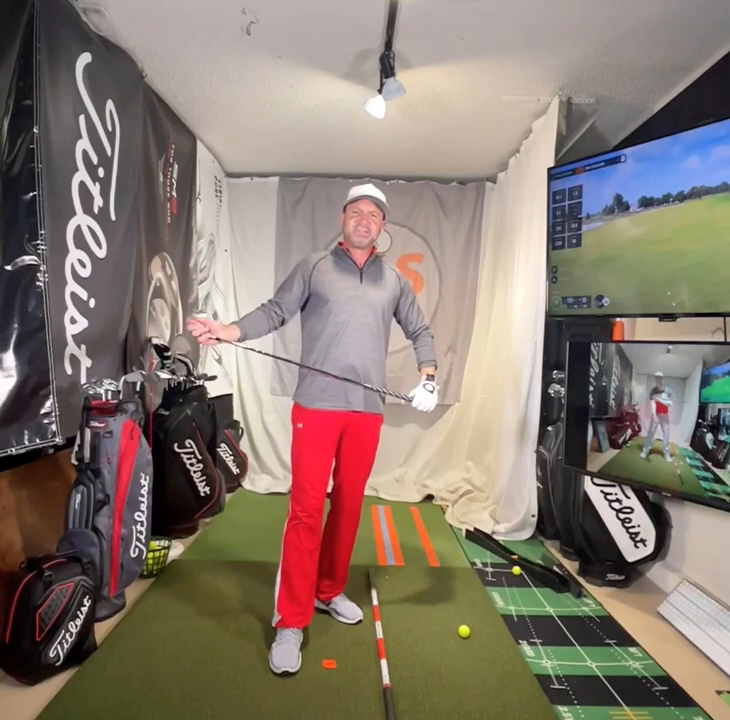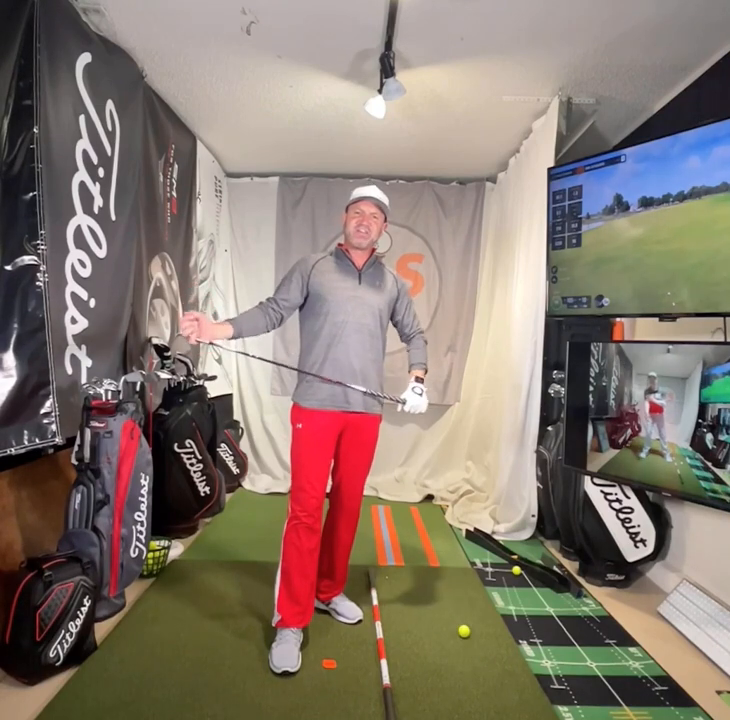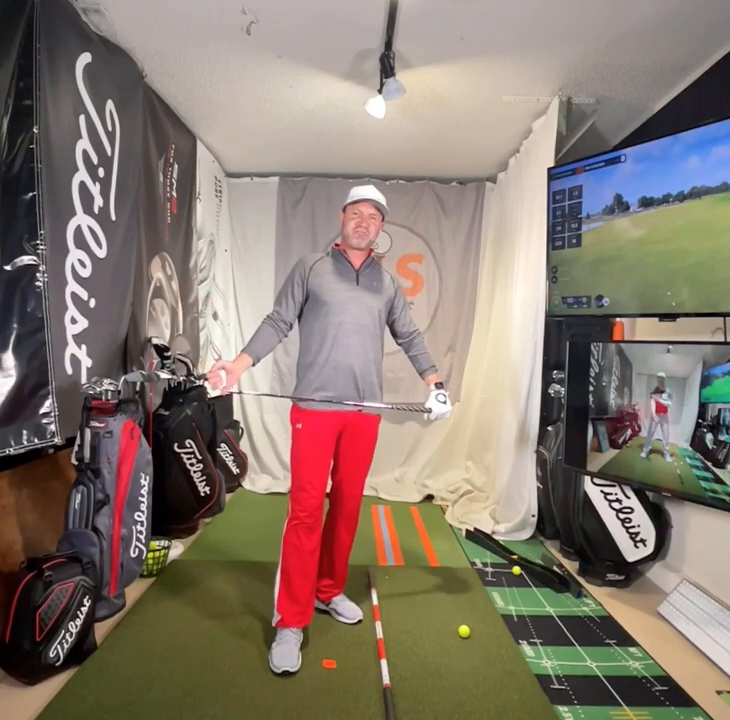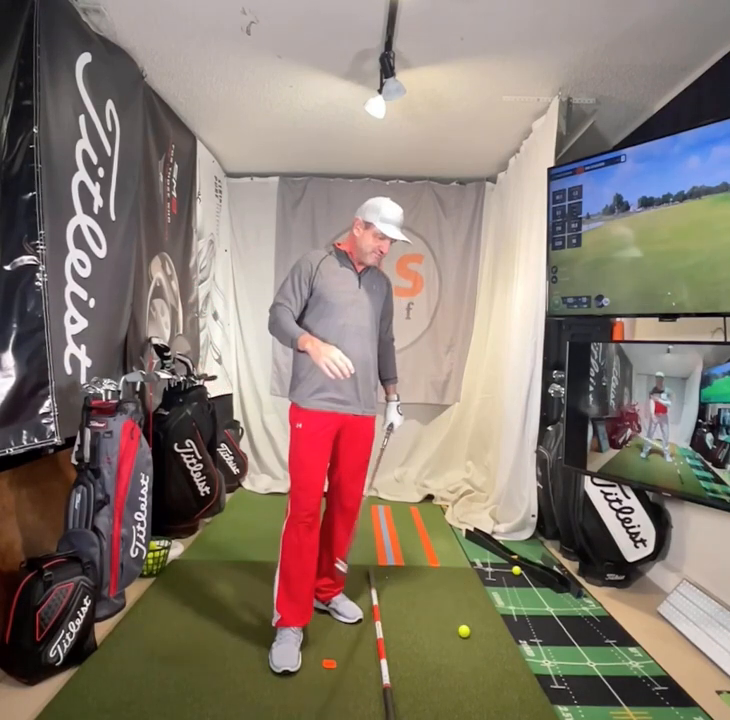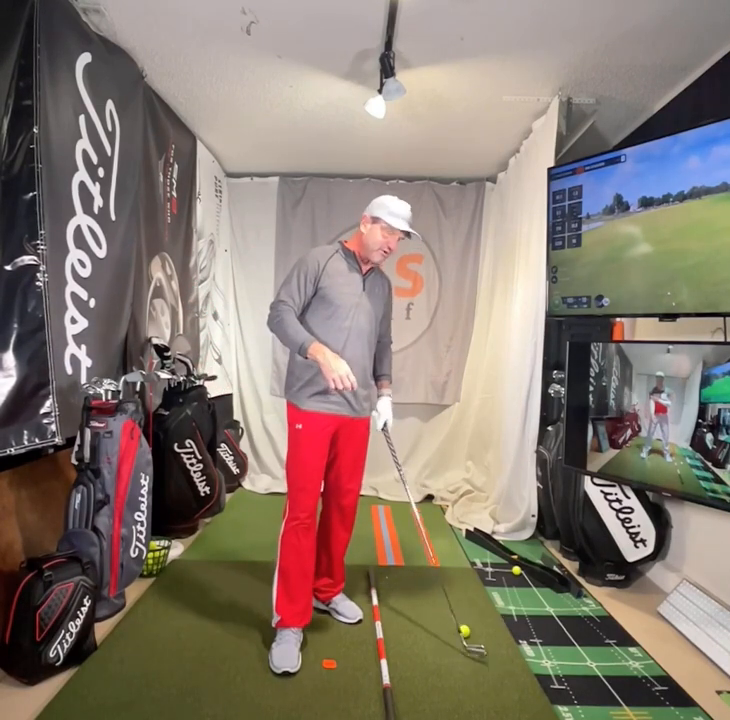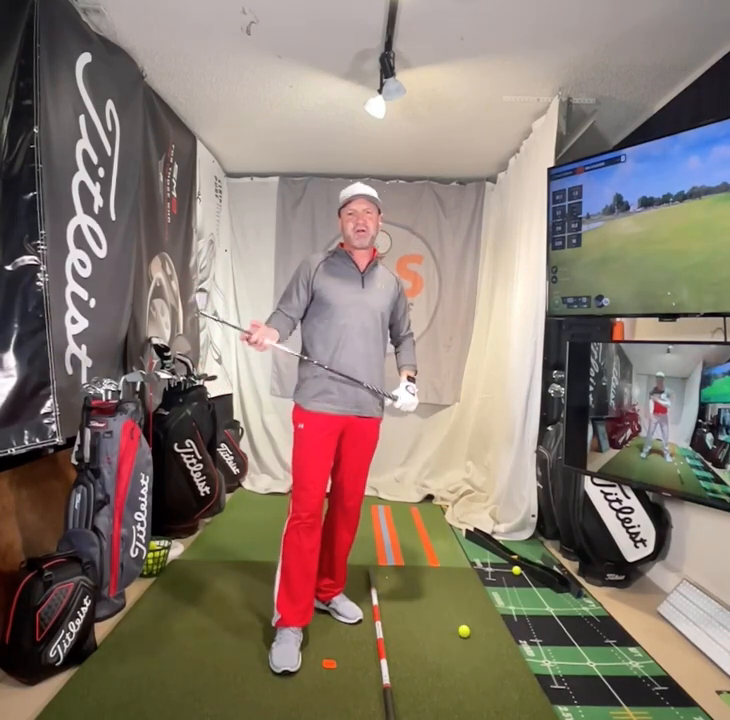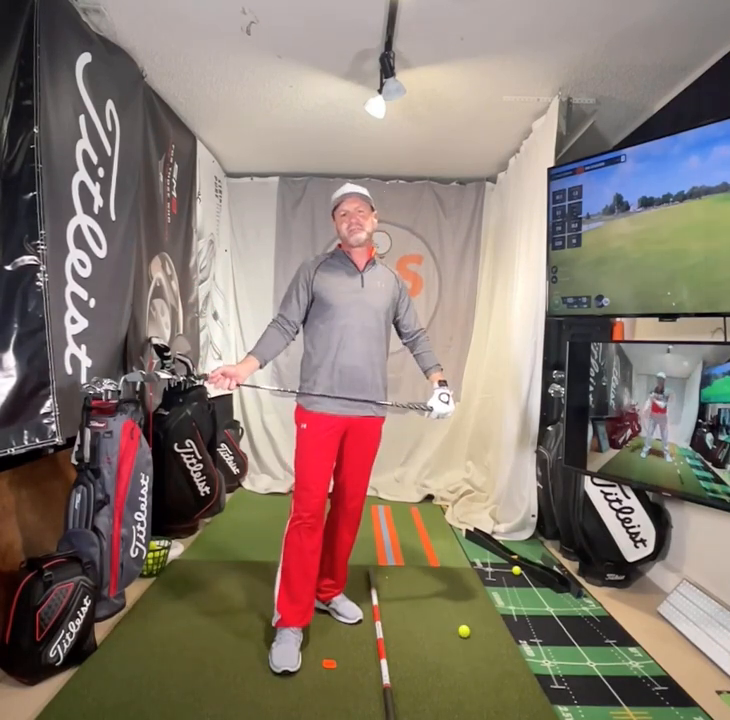
dt=0.7s
person 1, frame 1
left shoulder: (394, 280)
right shoulder: (313, 267)
left elbow: (420, 331)
right elbow: (275, 312)
left wrist: (428, 377)
right wrist: (224, 331)
left hip: (367, 411)
right hip: (316, 406)
left knee: (349, 504)
right knee: (306, 509)
left ankle: (330, 591)
right ankle: (290, 622)
person 1, frame 2
left shoulder: (393, 283)
right shoulder: (312, 267)
left elbow: (414, 335)
right elbow: (273, 311)
left wrist: (417, 379)
right wrist: (218, 329)
left hip: (365, 411)
right hip: (315, 406)
left knee: (348, 504)
right knee: (305, 509)
left ankle: (329, 591)
right ankle: (290, 621)
person 1, frame 3
left shoulder: (388, 282)
right shoulder: (310, 268)
left elbow: (409, 336)
right elbow: (277, 323)
left wrist: (435, 383)
right wrist: (239, 364)
left hip: (365, 412)
right hip: (315, 407)
left knee: (348, 504)
right knee: (305, 509)
left ankle: (329, 590)
right ankle: (290, 622)
person 1, frame 4
left shoulder: (382, 284)
right shoulder: (313, 265)
right elbow: (280, 314)
left wrist: (392, 395)
right wrist: (312, 344)
left hip: (362, 411)
right hip: (314, 406)
left knee: (347, 504)
right knee: (304, 508)
left ankle: (328, 591)
right ankle: (290, 621)
person 1, frame 5
left shoulder: (383, 284)
right shoulder: (319, 261)
right elbow: (280, 315)
left wrist: (384, 390)
right wrist: (322, 354)
left hip: (358, 411)
right hip: (312, 405)
left knee: (344, 503)
right knee: (302, 509)
left ankle: (328, 590)
right ankle: (289, 621)
person 1, frame 6
left shoulder: (391, 281)
right shoulder: (314, 268)
left elbow: (404, 335)
right elbow: (285, 316)
left wrist: (408, 377)
right wrist: (267, 333)
left hip: (367, 412)
right hip: (317, 407)
left knee: (348, 506)
right knee: (306, 509)
left ankle: (329, 591)
right ankle: (290, 621)
person 1, frame 7
left shoulder: (392, 280)
right shoulder: (314, 271)
left elbow: (414, 334)
right elbow: (284, 325)
left wrist: (438, 380)
right wrist: (247, 366)
left hip: (369, 412)
right hip: (319, 408)
left knee: (350, 506)
right knee: (307, 510)
left ankle: (329, 591)
right ankle: (291, 621)
